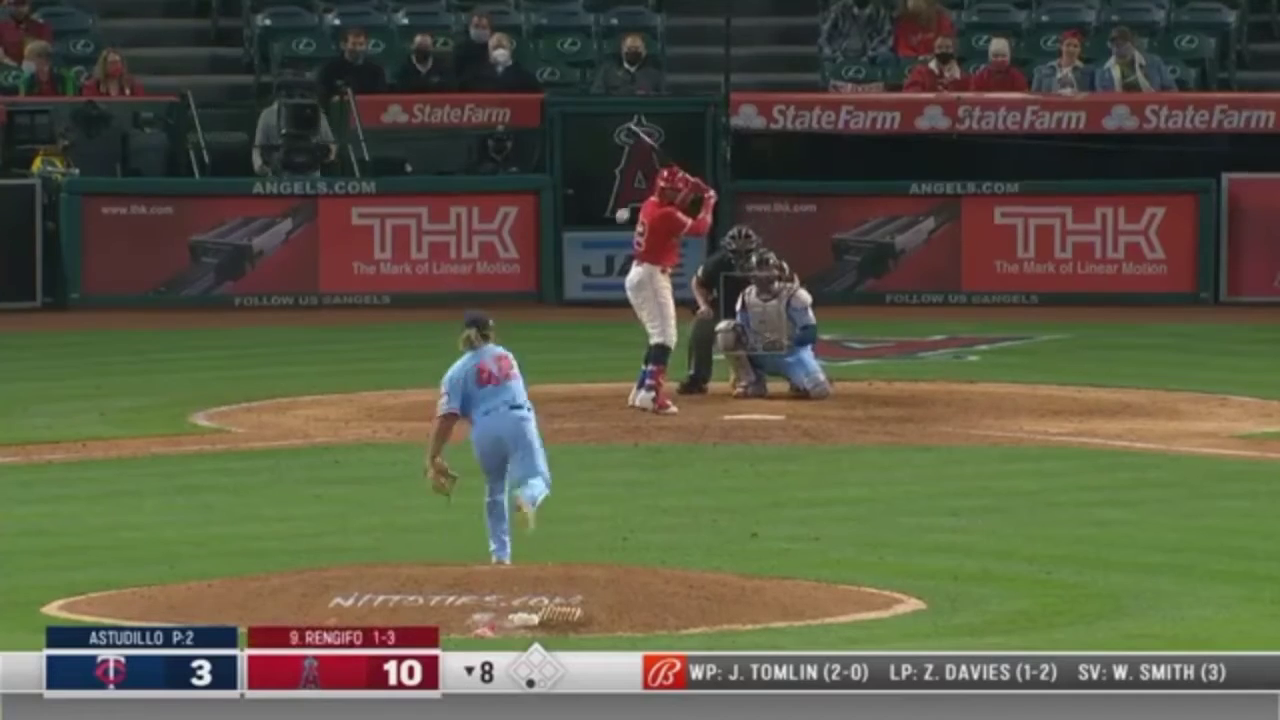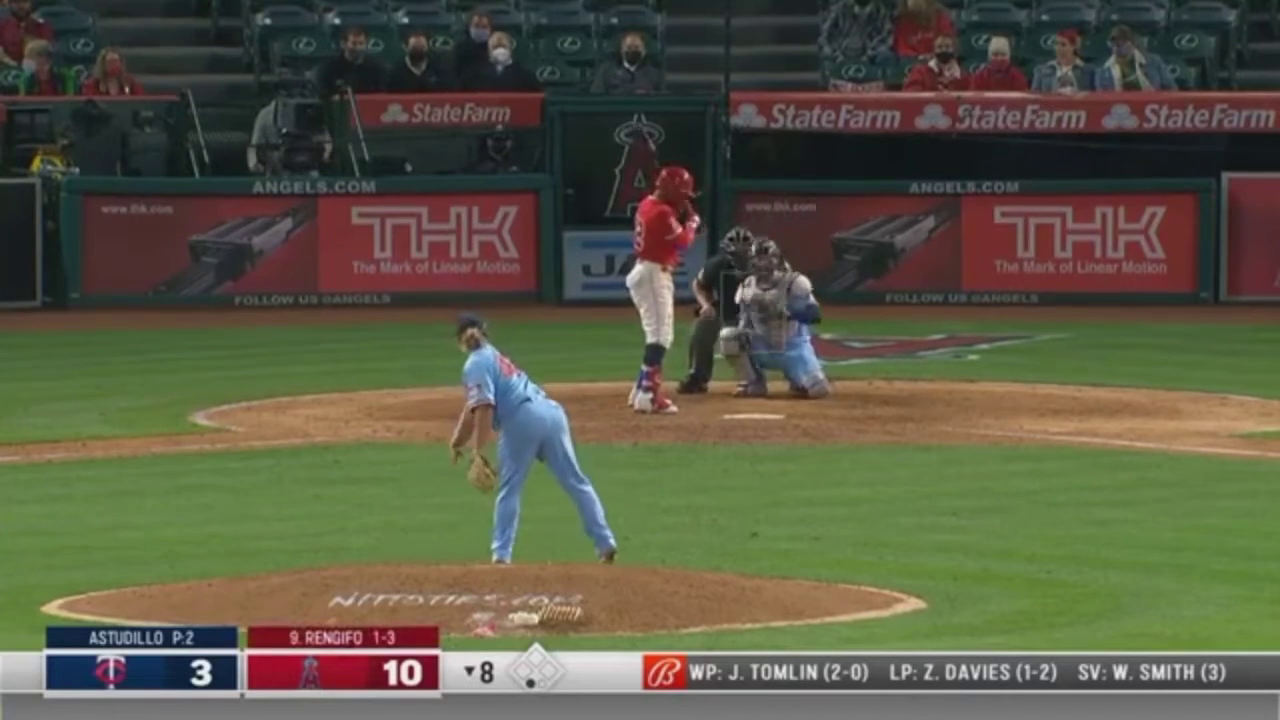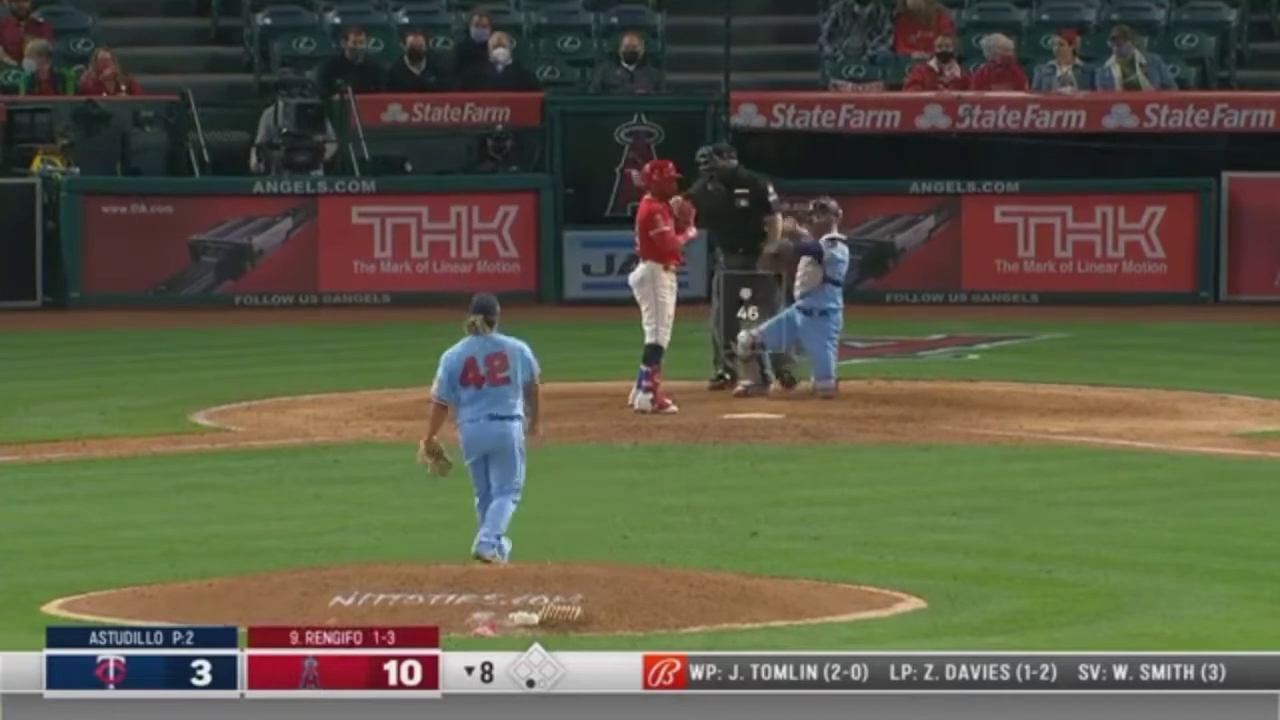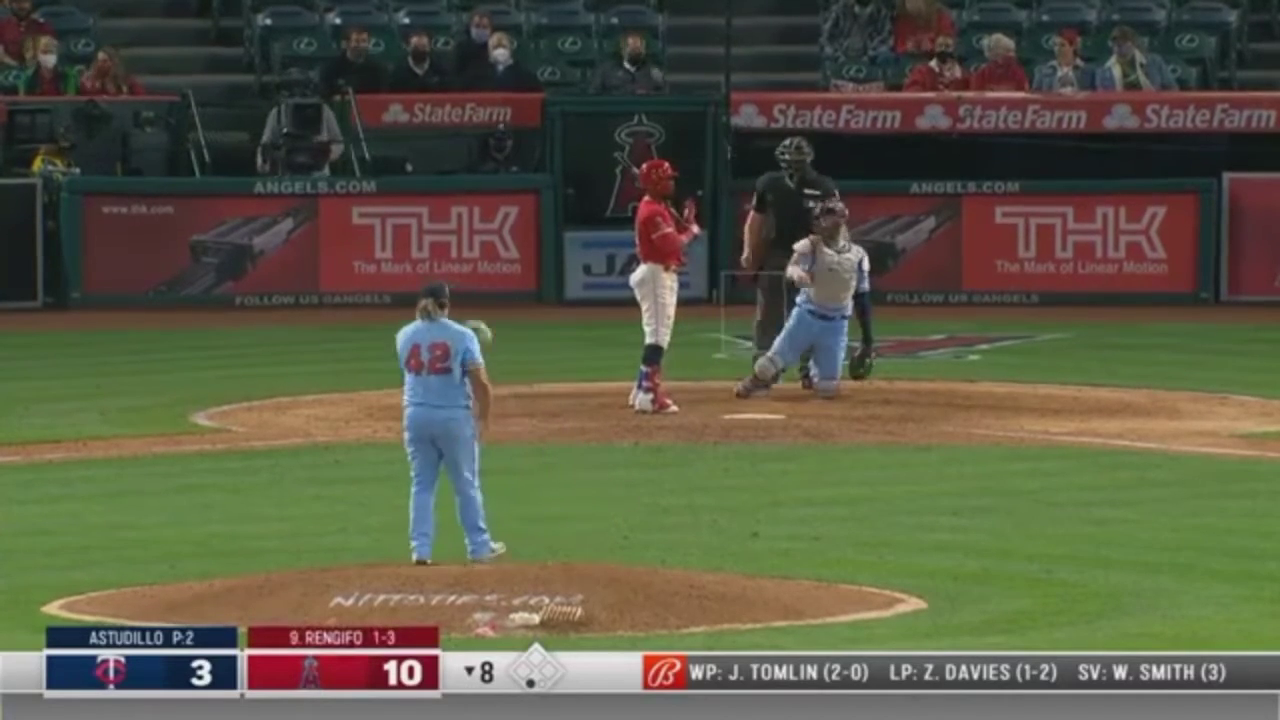
dt=1s
person 1, frame 1
left shoulder: (457, 371)
right shoulder: (503, 354)
left elbow: (447, 416)
left wrist: (433, 458)
left hip: (484, 432)
right hip: (517, 424)
left knee: (495, 493)
right knee: (537, 480)
left ankle: (500, 552)
right ankle: (524, 498)
person 1, frame 2
left shoulder: (475, 365)
right shoulder: (493, 356)
left elbow: (483, 409)
right elbow: (474, 407)
left wrist: (478, 451)
right wrist: (457, 442)
left hip: (521, 423)
right hip: (552, 413)
left knee: (509, 491)
right knee: (576, 482)
left ankle: (501, 554)
right ankle: (605, 544)
person 1, frame 3
left shoulder: (453, 355)
right shoulder: (518, 348)
left elbow: (441, 404)
right elbow: (534, 390)
left wrist: (429, 438)
right wrist: (534, 421)
left hip: (472, 431)
right hip: (507, 429)
left knee: (484, 494)
right knee: (506, 492)
left ankle: (495, 547)
right ankle: (487, 542)
person 1, frame 4
left shoulder: (404, 335)
right shoulder: (462, 335)
right elbow: (480, 381)
right wrist: (484, 415)
left hip: (416, 416)
right hip: (453, 417)
left knee: (422, 485)
right knee: (466, 485)
left ankle: (420, 549)
right ankle: (479, 546)
person 2, frame 1
left shoulder: (651, 205)
right shoulder: (666, 214)
left elbow: (677, 208)
right elbow: (700, 228)
left wrist: (691, 192)
right wrist: (709, 201)
left hip: (642, 274)
right hip: (651, 276)
left knee: (659, 336)
right knee: (666, 336)
left ankle: (641, 390)
right ankle: (651, 394)
person 2, frame 2
left shoulder: (648, 204)
right shoulder: (662, 212)
left elbow: (668, 224)
right elbow: (684, 242)
left wrist: (682, 213)
right wrist: (693, 220)
left hip: (646, 272)
right hip: (654, 275)
left knee: (656, 334)
right knee: (661, 335)
left ankle: (641, 391)
right ankle: (648, 396)
person 2, frame 3
left shoulder: (662, 205)
right shoulder: (653, 209)
left elbow: (675, 232)
right elbow: (671, 244)
left wrist: (685, 219)
right wrist: (690, 231)
left hip: (662, 273)
right hip: (655, 274)
left knee: (658, 334)
right knee: (658, 334)
left ankle: (642, 390)
right ankle: (647, 396)
person 2, frame 4
left shoulder: (660, 207)
right shoulder: (652, 211)
left elbow: (675, 233)
right elbow: (674, 245)
left wrist: (686, 219)
right wrist: (692, 229)
left hip: (663, 275)
right hip: (656, 276)
left knee: (657, 335)
right knee: (658, 335)
left ankle: (643, 390)
right ankle: (648, 396)
person 3, frame 1
right shoulder: (716, 263)
right elbow: (697, 283)
right wrist: (704, 305)
right hip: (724, 306)
right knee: (701, 326)
right ankle: (696, 379)
person 3, frame 2
right shoulder: (717, 265)
right elbow: (697, 285)
right wrist: (706, 304)
right hip: (725, 310)
right knee: (701, 330)
right ankle: (697, 378)
person 3, frame 3
left shoulder: (755, 184)
right shoulder: (705, 188)
left elbow: (775, 221)
left hip: (756, 260)
right hip: (726, 262)
left knee: (771, 314)
right knee: (721, 318)
left ankle: (783, 368)
right ankle: (725, 371)
person 3, frame 4
left shoulder: (824, 187)
right shoulder: (768, 183)
right elbow: (756, 217)
right wrist: (749, 250)
right hip: (776, 258)
right knee: (768, 315)
left ankle: (809, 369)
person 4, frame 1
left shoulder: (794, 296)
right shoulder: (747, 297)
left elbow: (811, 334)
right elbow: (740, 332)
left wrist: (785, 342)
right wrist: (752, 345)
left hip: (793, 355)
right hip: (760, 356)
left knee: (819, 390)
right knee: (725, 329)
left ankle: (797, 380)
right ankle: (753, 382)
person 4, frame 2
left shoulder: (794, 283)
right shoulder: (747, 286)
left elbow: (814, 315)
right elbow: (744, 321)
left wrist: (784, 312)
left hip: (794, 348)
right hip: (763, 348)
left knee: (818, 389)
right knee: (728, 336)
left ankle: (799, 379)
right ankle: (753, 382)
person 4, frame 3
left shoulder: (835, 243)
right shoulder: (818, 243)
left elbow: (813, 249)
left hip: (822, 319)
right hip: (798, 312)
left knee: (825, 389)
right knee: (747, 340)
left ankle: (822, 377)
right ankle: (758, 383)
person 4, frame 4
left shoulder: (858, 255)
right shoulder: (810, 246)
left elbow: (862, 299)
right elbow: (792, 267)
left wrist: (867, 340)
right wrist: (797, 272)
left hip: (836, 325)
right hip: (805, 316)
left knee: (828, 389)
right knee: (768, 366)
left ankle: (816, 372)
right ankle: (760, 381)
